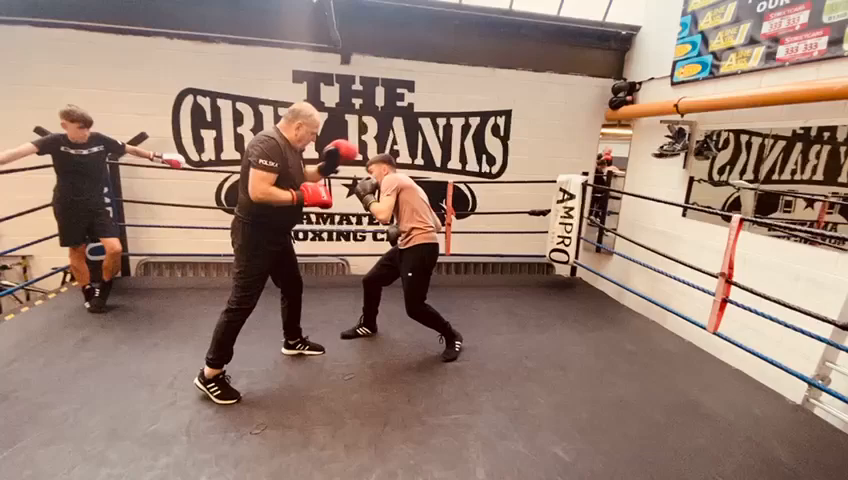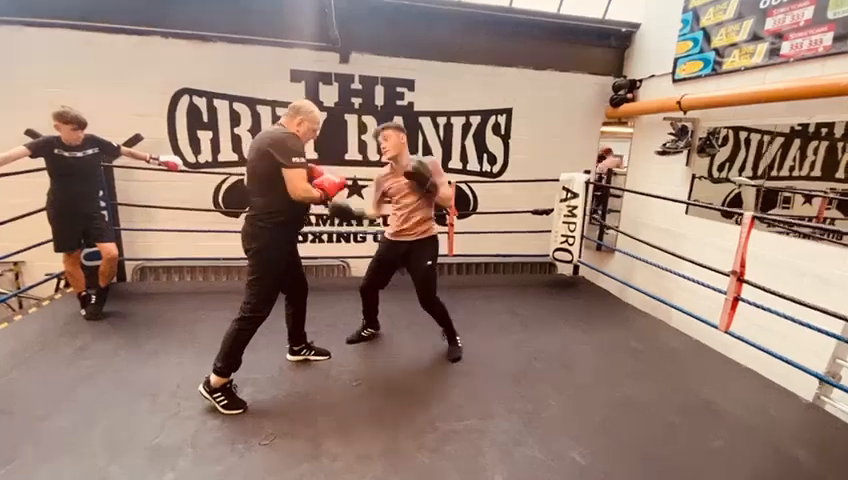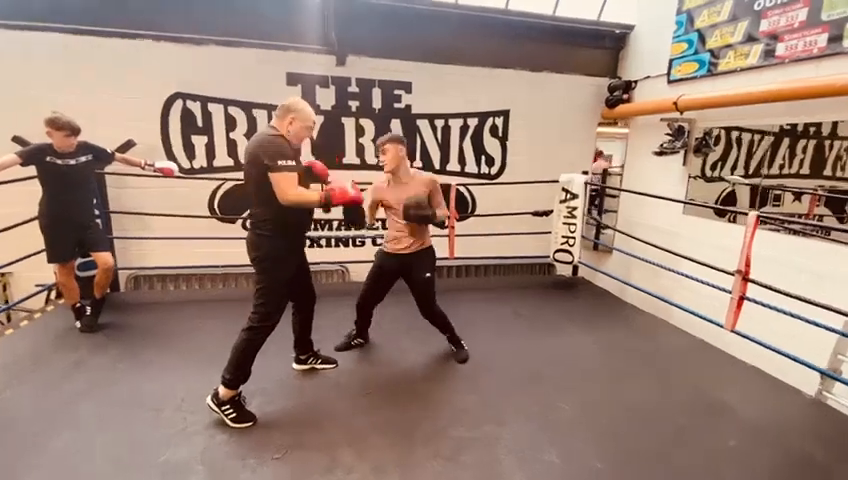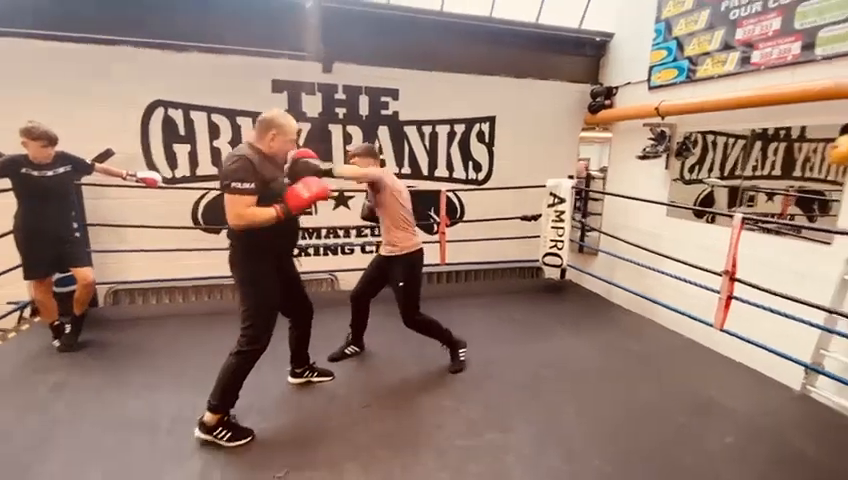
dt=0.2s
person 1, frame 1
left shoulder: (290, 148)
right shoulder: (268, 146)
left elbow: (301, 179)
right elbow: (258, 192)
left wrist: (328, 161)
right wrist: (302, 197)
left hip: (278, 234)
right hip: (254, 234)
left knee: (293, 286)
right knee: (242, 302)
left ankle: (293, 340)
person 1, frame 2
left shoulder: (270, 139)
right shoulder: (285, 139)
right elbow: (299, 191)
left wrist: (312, 180)
right wrist: (326, 189)
left hip: (276, 233)
right hip: (268, 236)
left knee: (297, 289)
right knee: (256, 307)
left ankle: (298, 346)
right ankle: (216, 381)
person 1, frame 3
left shoulder: (269, 142)
right shoulder: (274, 143)
right elbow: (288, 195)
left wrist: (308, 174)
right wrist: (333, 193)
left hip: (285, 241)
right hip: (272, 244)
left knee: (305, 298)
right knee: (264, 317)
left ankle: (305, 355)
right ankle: (225, 394)
person 1, frame 4
left shoulder: (261, 160)
right shoulder: (244, 163)
right elbow: (238, 218)
left wrist: (296, 186)
right wrist: (291, 204)
left hip: (275, 258)
right hip: (256, 263)
left knee: (301, 310)
right knee: (254, 339)
left ankle: (301, 368)
right ankle: (213, 419)
person 2, frame 1
left shoulder: (391, 181)
right shoulder: (401, 184)
left elbow: (383, 216)
right elbow: (435, 223)
left wrist: (365, 198)
right wrist: (397, 231)
left hip: (421, 247)
right hip: (405, 246)
left knee: (414, 307)
right knee: (371, 281)
left ankle: (452, 337)
right ankle: (368, 326)
person 2, frame 2
left shoulder: (428, 164)
right shoulder: (383, 176)
left elbow: (448, 199)
right elbow: (374, 211)
left wrist: (427, 183)
left hip: (423, 241)
right hip: (392, 241)
left knee: (427, 298)
right knee: (367, 287)
left ankle: (452, 336)
right ankle: (371, 326)
person 2, frame 3
left shoulder: (427, 180)
right shoulder: (380, 186)
left elbow: (443, 214)
right elbow: (368, 220)
left wrist: (430, 216)
left hip: (419, 253)
right hip: (390, 253)
left knee: (428, 307)
right knee: (365, 300)
left ankle: (454, 340)
right ankle: (360, 334)
person 2, frame 4
left shoulder: (380, 176)
right shoulder: (386, 181)
left elbow: (358, 173)
left wrist: (325, 168)
right wrist: (373, 210)
left hip: (405, 256)
right hip: (389, 253)
left knee: (410, 317)
right knee: (358, 297)
left ankle: (454, 345)
right ankle: (356, 342)
person 3, frame 1
left shoulder: (100, 140)
right shoulder: (55, 142)
left elbow: (132, 149)
right elbow: (22, 150)
left wrist: (160, 157)
left hip: (97, 206)
right hip: (68, 209)
left knee: (115, 249)
right knee: (77, 251)
left ankle: (103, 290)
person 3, frame 2
left shoulder: (94, 142)
right shoulder: (48, 145)
left elbow: (127, 151)
left wrist: (156, 159)
left hip: (92, 211)
right hip: (63, 213)
left knee: (111, 254)
right knee: (71, 257)
left ankle: (99, 296)
right ankle: (85, 300)
person 3, frame 3
left shoulder: (88, 149)
right shoulder: (39, 152)
left elbow: (120, 157)
left wrist: (153, 165)
left hip: (87, 220)
right hip: (56, 223)
left knee: (106, 264)
right knee: (65, 268)
left ankle: (94, 308)
right ankle: (80, 312)
person 3, frame 4
left shoulder: (65, 160)
left elbow: (100, 168)
left wrist: (135, 176)
left hip: (67, 234)
right hip: (32, 238)
left knee: (87, 280)
right knee: (42, 285)
left ankle: (74, 325)
right ankle: (58, 330)
